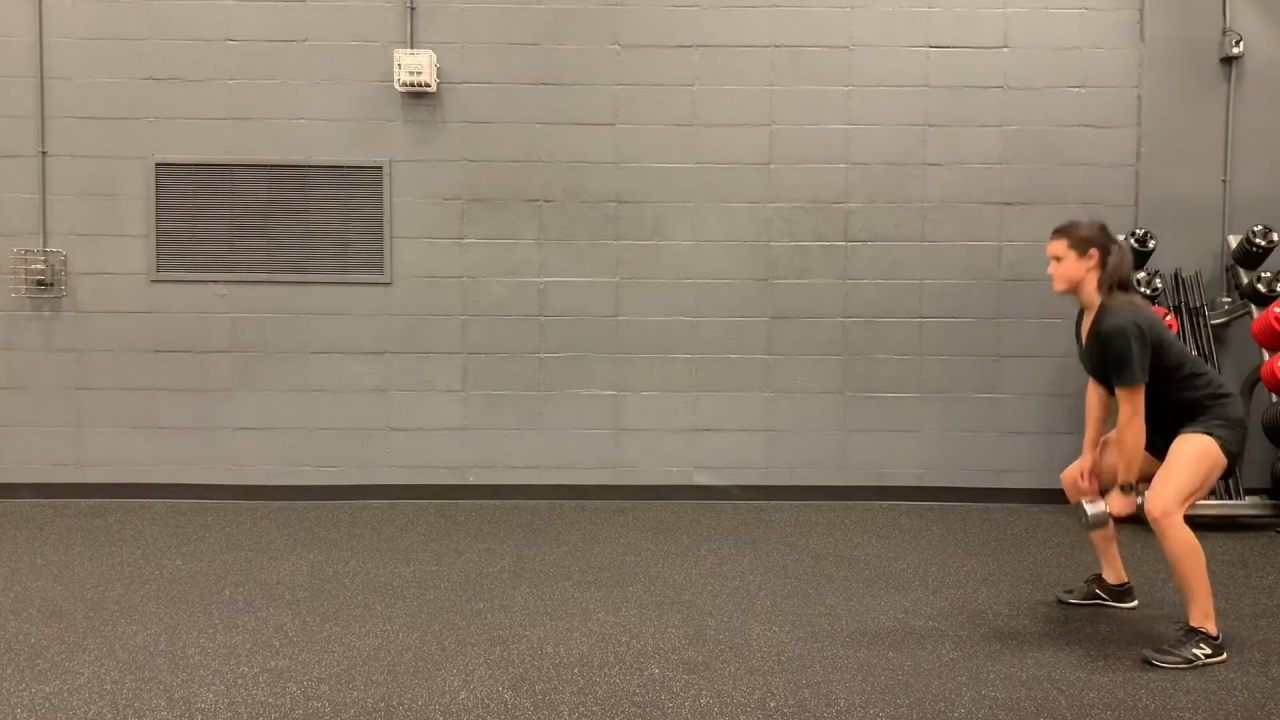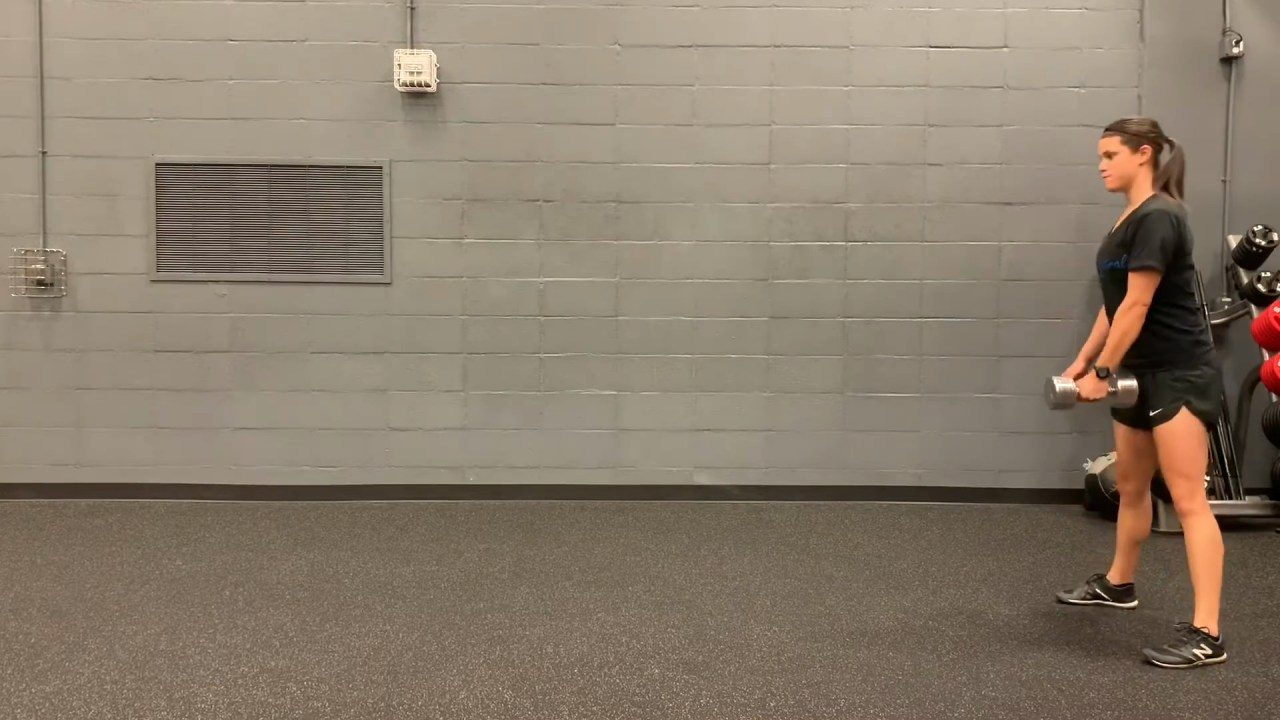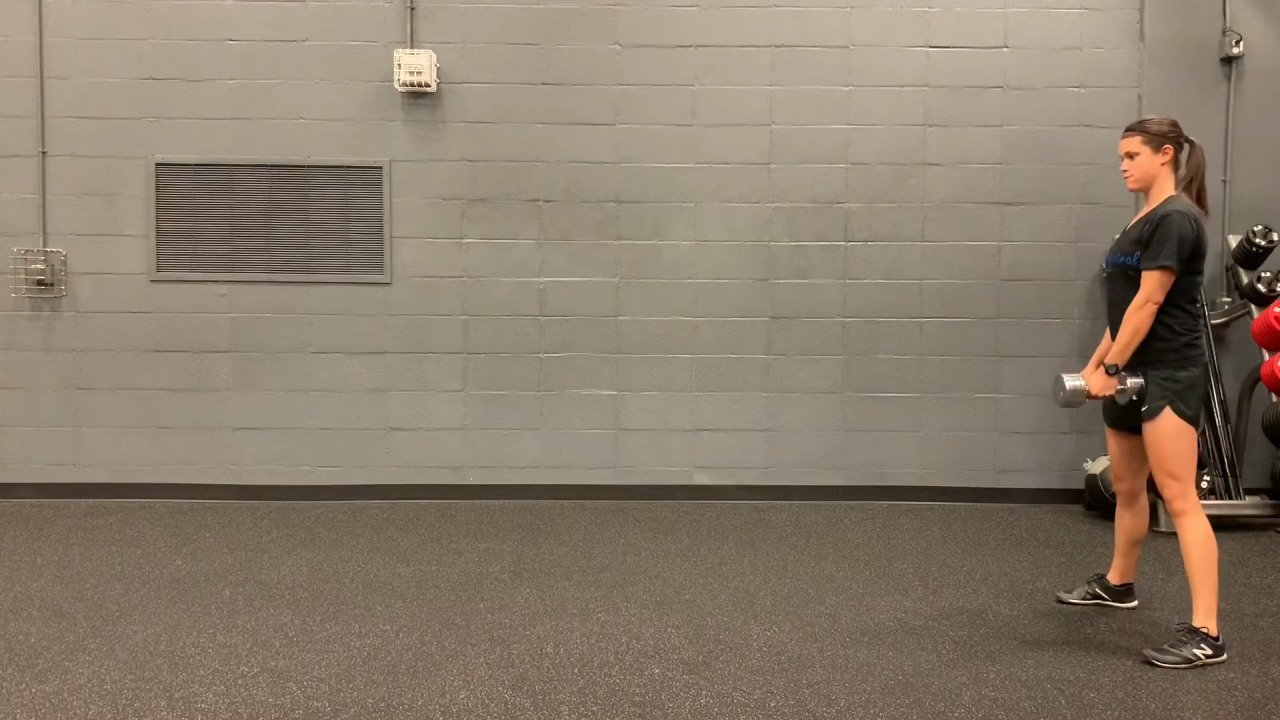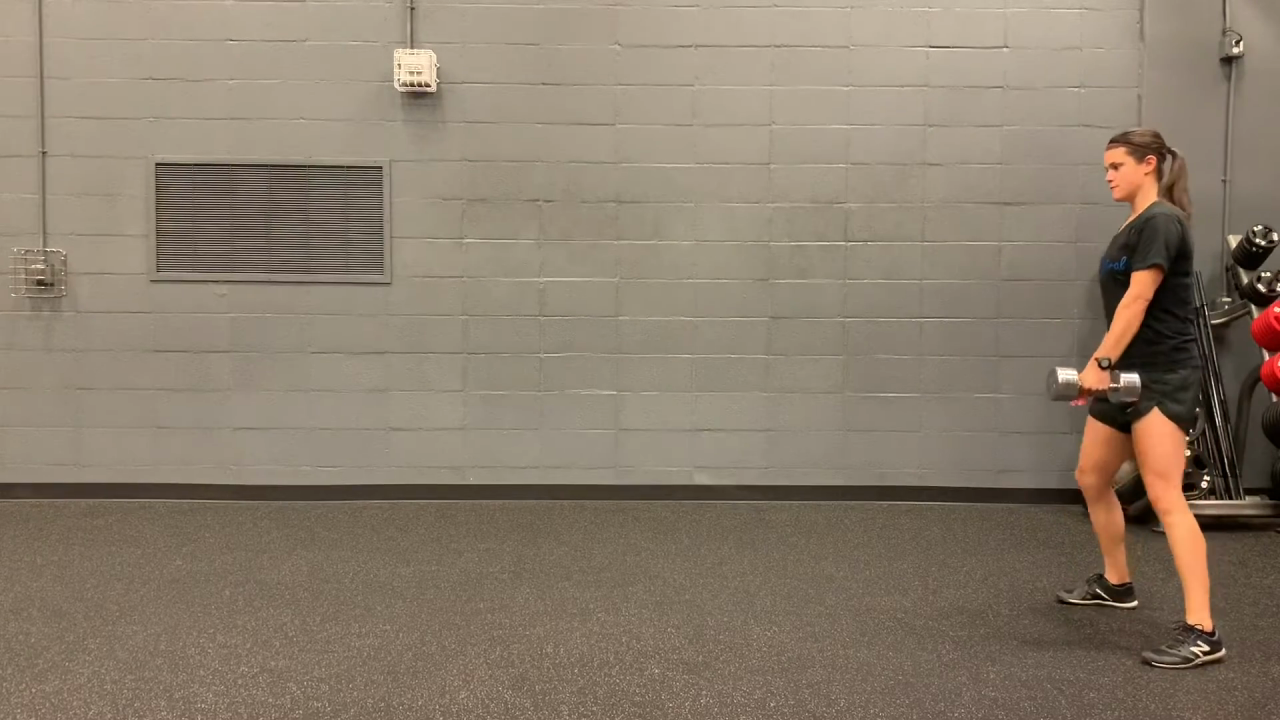
dt=0.4s
person 1, frame 1
left shoulder: (1120, 324)
right shoulder: (1086, 317)
left elbow: (1131, 415)
right elbow: (1099, 388)
left wrist: (1125, 490)
right wrist: (1091, 453)
left hip: (1212, 418)
right hip: (1163, 419)
left knee: (1161, 508)
right knee: (1077, 480)
left ankle: (1206, 634)
right ankle: (1114, 583)
person 1, frame 2
left shoulder: (1158, 217)
right shoulder: (1130, 219)
left elbow: (1136, 305)
right elbow: (1114, 304)
left wrist: (1101, 373)
right wrist: (1083, 359)
left hip: (1180, 374)
right hip: (1141, 373)
left knee: (1187, 499)
right knee: (1130, 489)
left ankle: (1206, 633)
right ankle: (1118, 584)
person 1, frame 3
left shoulder: (1176, 218)
right shoulder: (1145, 218)
left elbow: (1149, 303)
left wrist: (1108, 369)
right wrist: (1097, 363)
left hip: (1168, 375)
right hip: (1134, 373)
left knee: (1179, 499)
right knee: (1126, 488)
left ankle: (1206, 633)
right ankle: (1117, 583)
person 1, frame 4
left shoulder: (1161, 222)
right shoulder: (1134, 226)
left elbow: (1137, 301)
left wrist: (1101, 361)
right wrist: (1098, 366)
left hip: (1162, 377)
right hip: (1128, 375)
left knee: (1165, 499)
right knee: (1091, 478)
left ankle: (1201, 630)
right ankle: (1116, 581)
